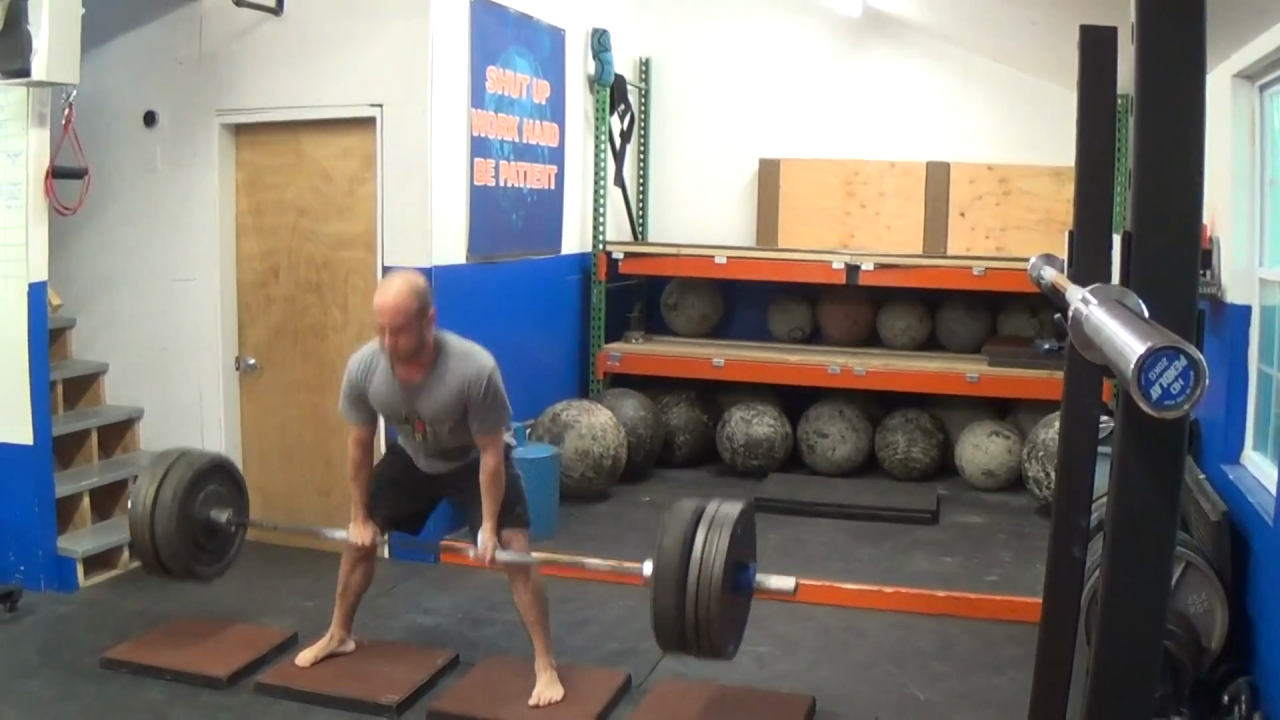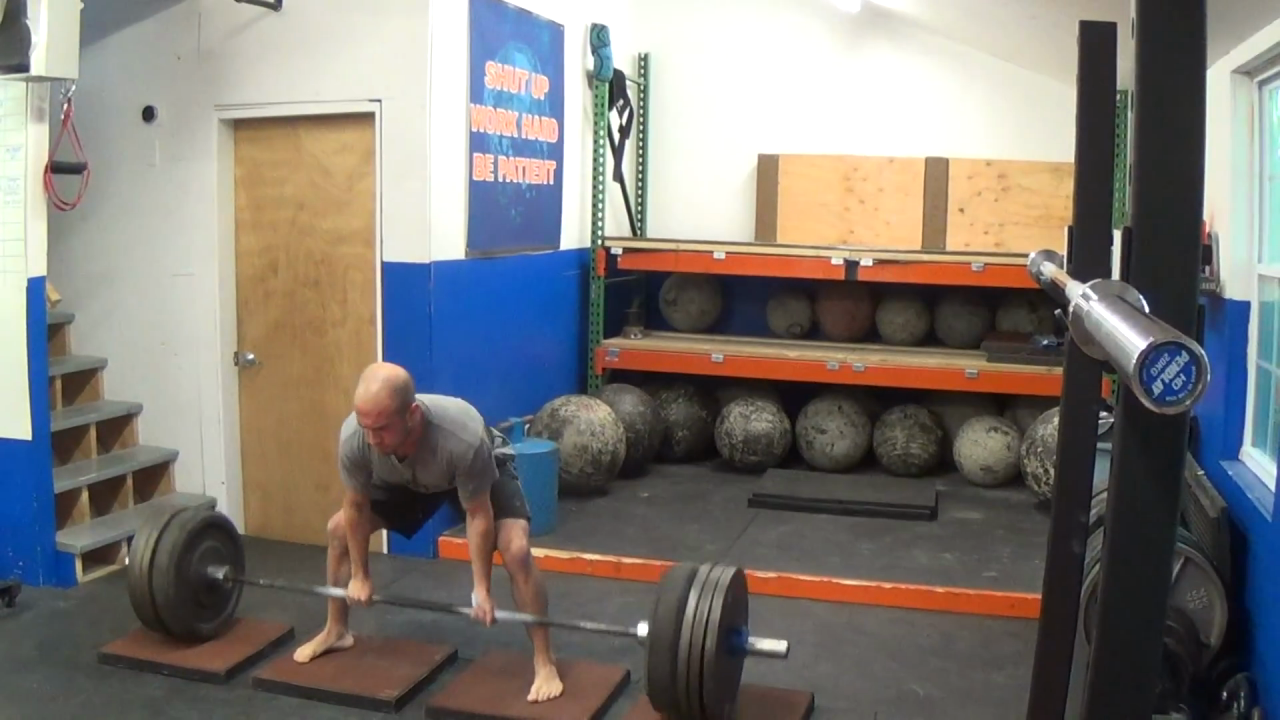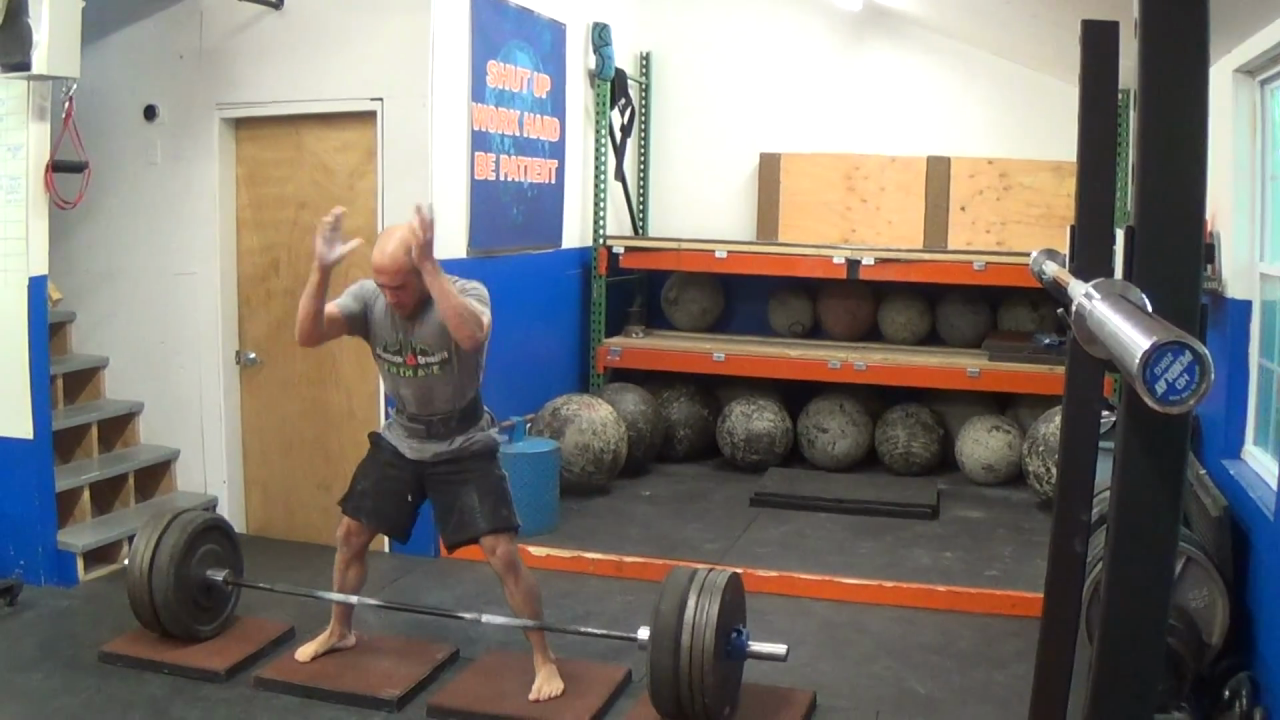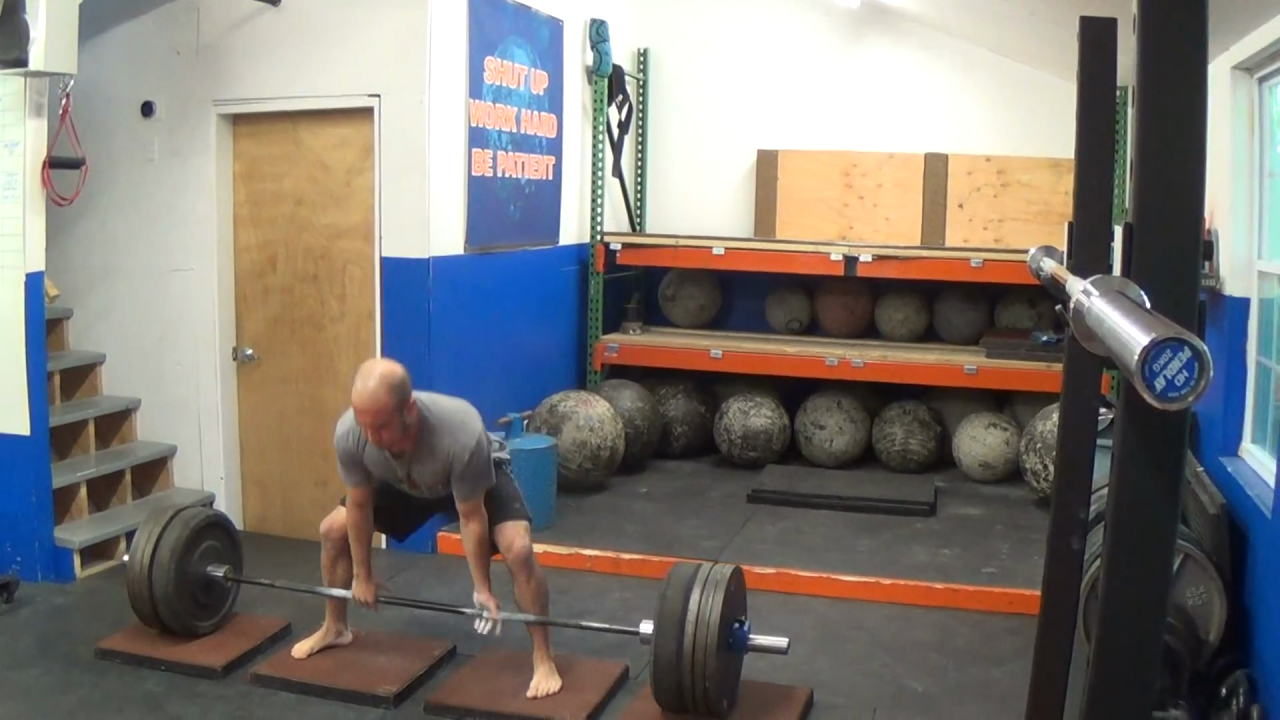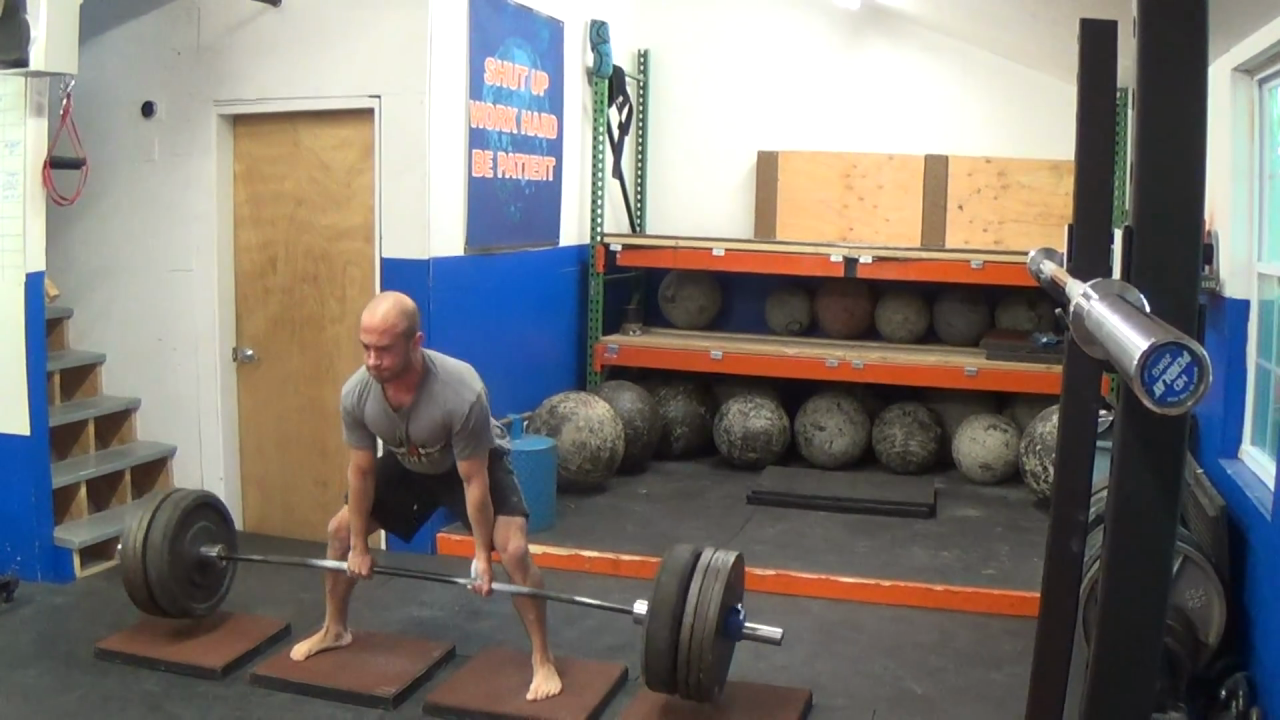
dt=0.4s
person 1, frame 1
left shoulder: (474, 370)
right shoulder: (361, 369)
left elbow: (490, 451)
right elbow: (360, 446)
left wrist: (490, 528)
right wrist: (361, 518)
left hip: (473, 461)
right hip: (411, 458)
left knee: (514, 558)
right knee: (360, 541)
left ankle: (545, 666)
right ankle: (339, 635)
person 1, frame 2
left shoulder: (464, 435)
right shoulder: (353, 438)
left elbow: (478, 512)
right elbow: (356, 506)
left wrist: (481, 588)
right wrist: (359, 577)
left hip: (482, 468)
left knee: (516, 551)
right knee: (339, 530)
left ankle: (544, 663)
right ankle: (335, 632)
person 1, frame 3
left shoulder: (466, 294)
right shoulder: (367, 297)
left elbow: (472, 340)
right elbow: (308, 334)
left wrist: (431, 272)
right wrist: (322, 267)
left hip: (465, 449)
right hip: (398, 443)
left knee: (503, 556)
right knee: (350, 538)
left ankle: (544, 662)
right ankle: (339, 632)
person 1, frame 4
left shoulder: (462, 435)
right shoulder: (348, 435)
left elbow: (471, 517)
right elbow: (359, 506)
left wrist: (482, 587)
right wrist: (362, 574)
left hip: (479, 476)
left knee: (518, 550)
right knee: (333, 532)
left ankle: (543, 659)
right ankle: (335, 628)
person 1, frame 5
left shoulder: (462, 393)
right shoulder: (356, 394)
left elbow: (473, 480)
right elbow: (361, 471)
left wrist: (482, 556)
right wrist: (359, 546)
left hip: (477, 461)
right hip: (407, 464)
left knee: (513, 551)
right knee: (340, 532)
left ankle: (542, 661)
right ankle: (334, 630)
